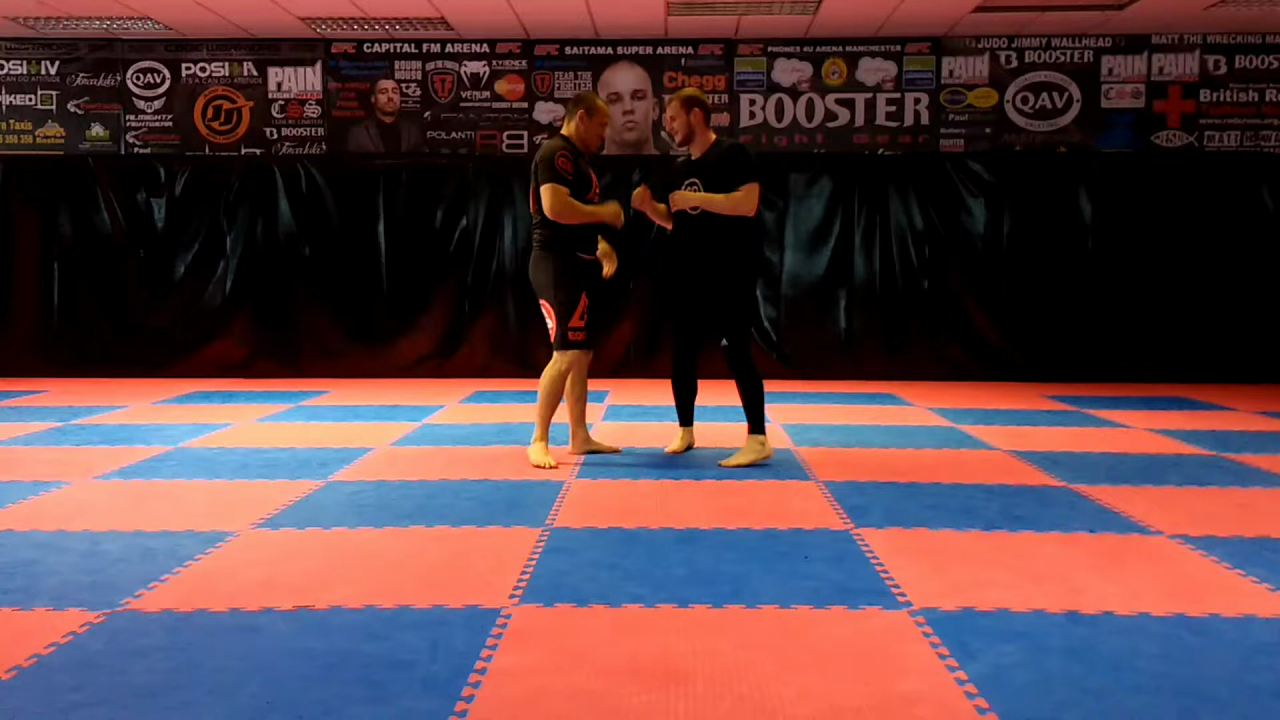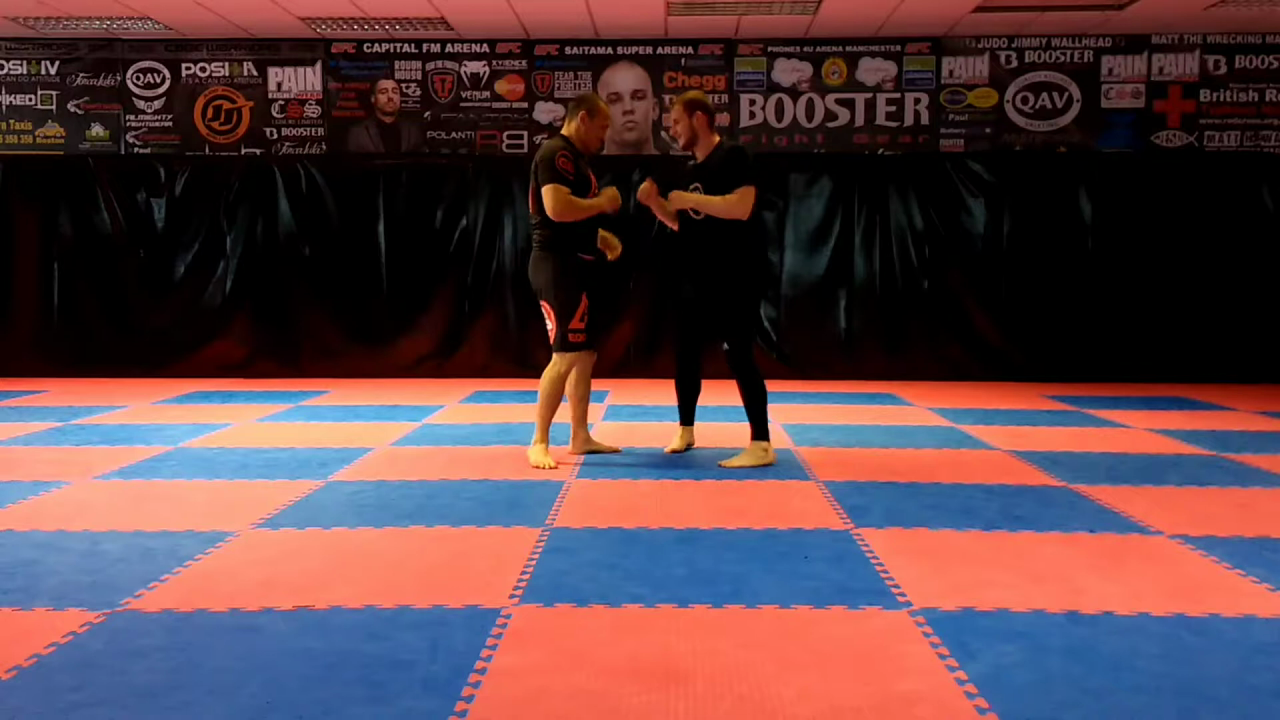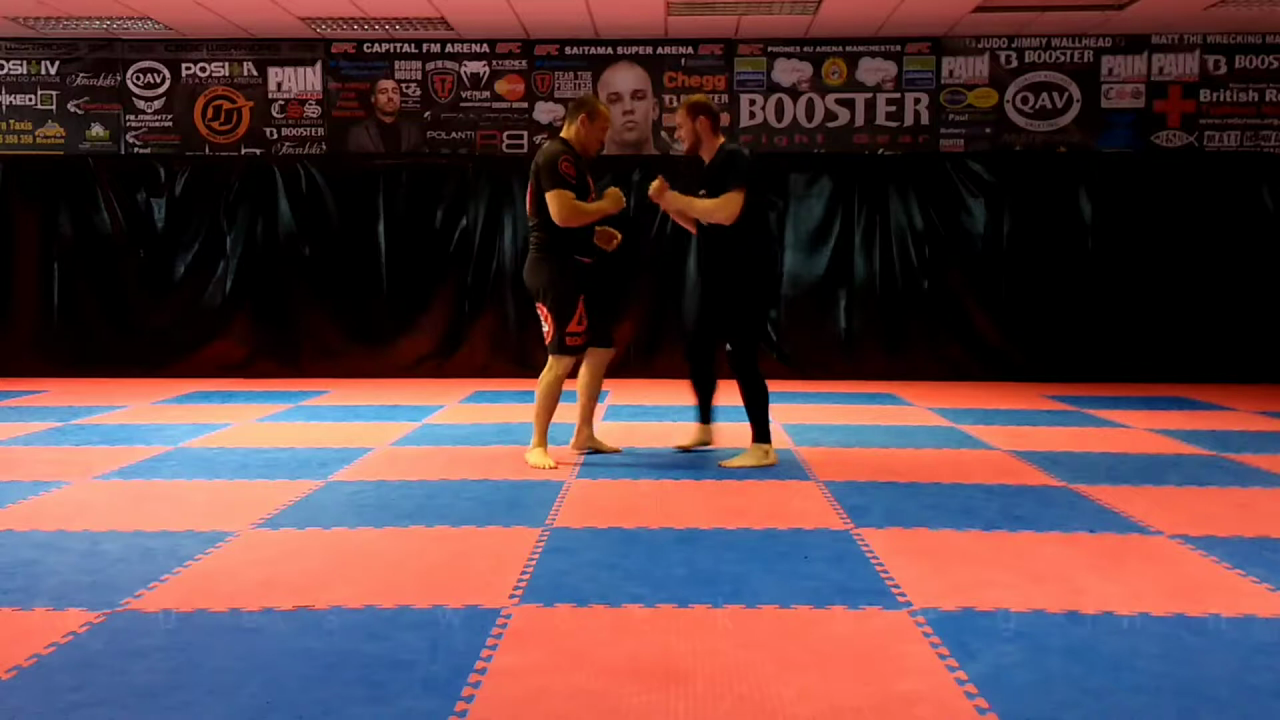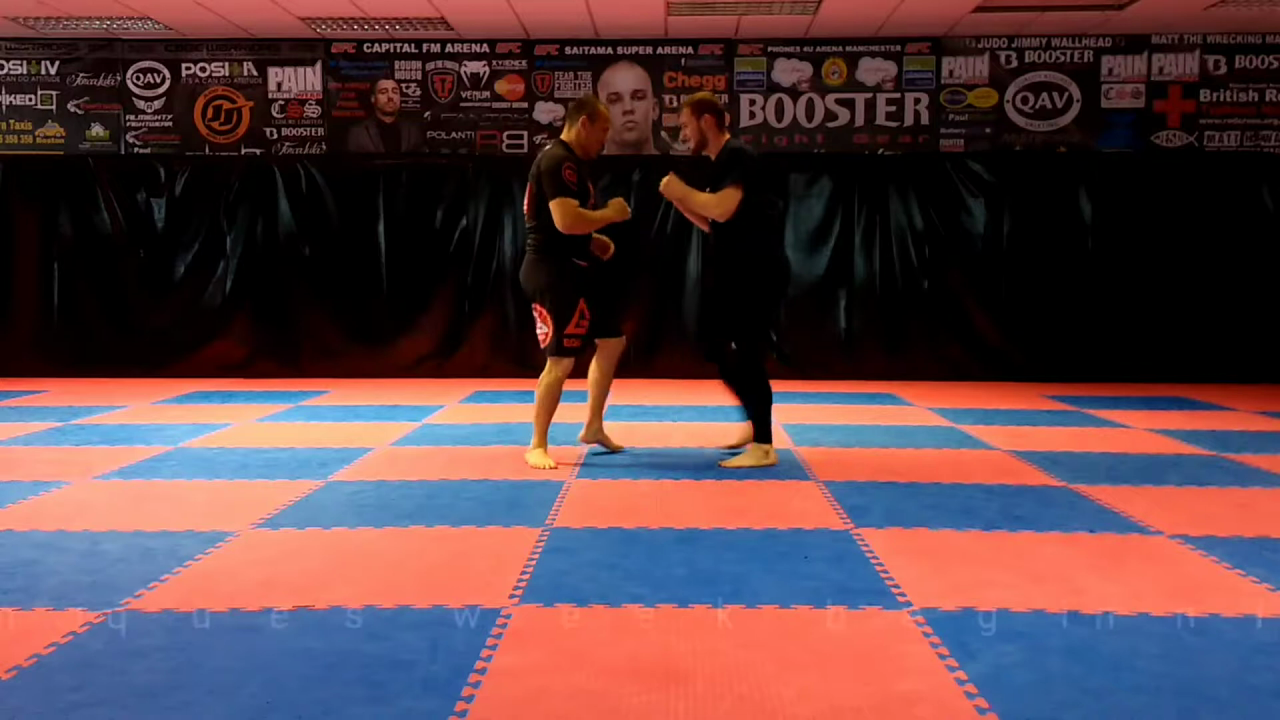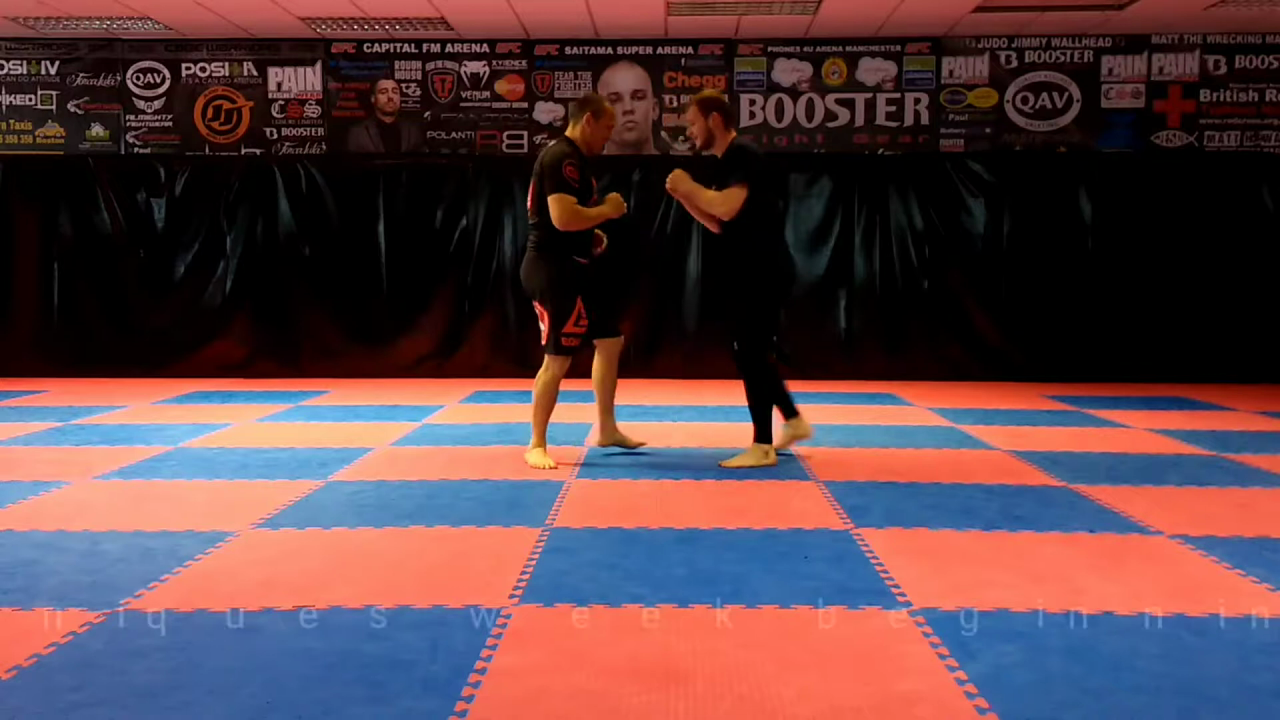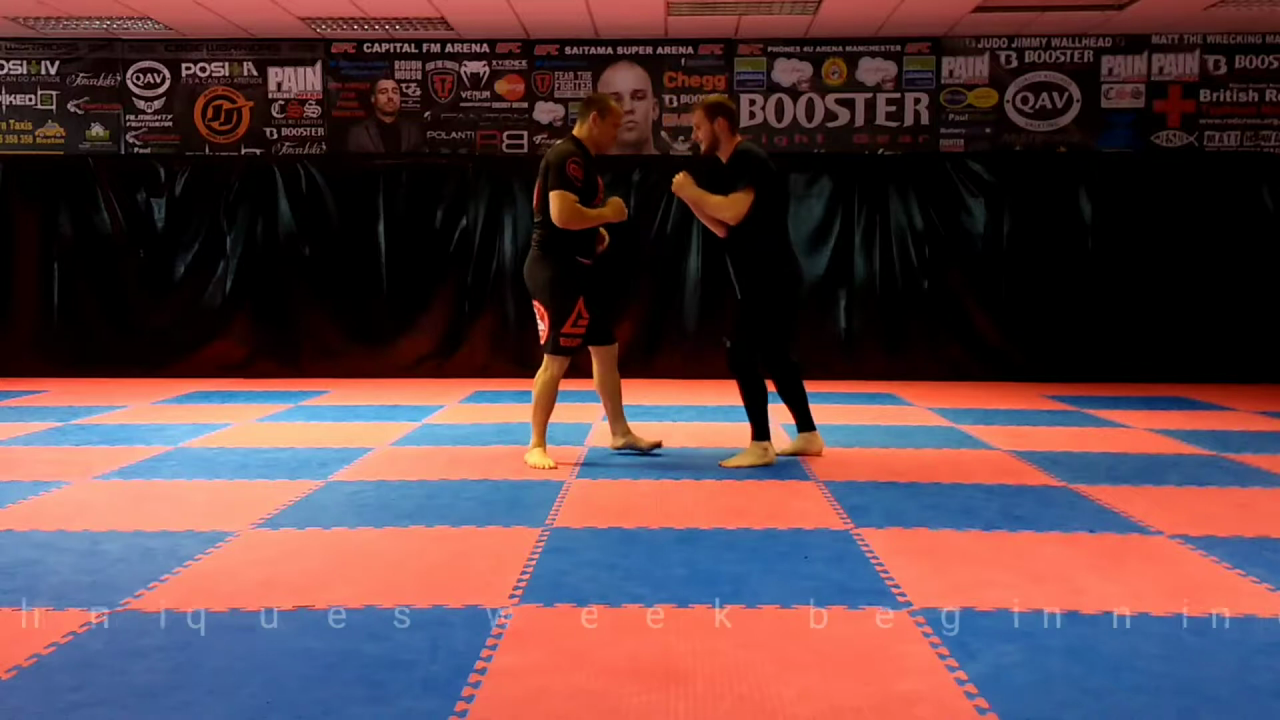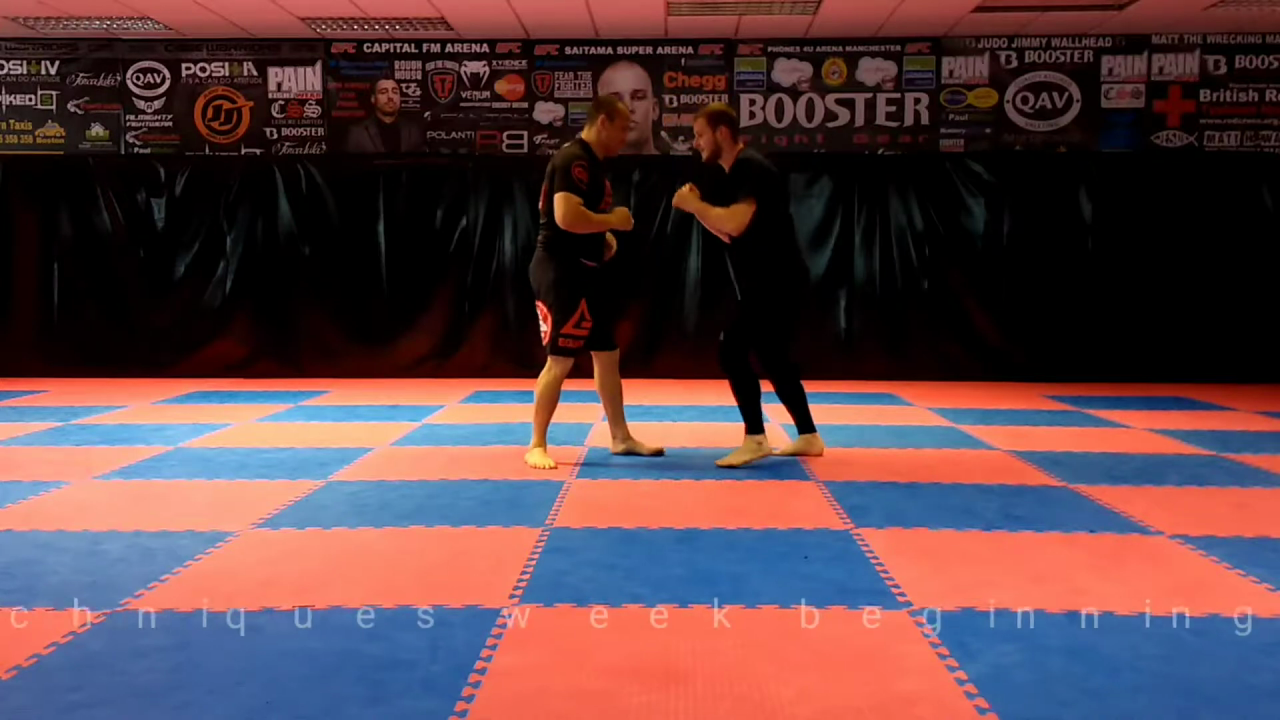
dt=0.1s
person 1, frame 1
left shoulder: (577, 157)
right shoulder: (557, 153)
right elbow: (555, 208)
left wrist: (601, 247)
right wrist: (603, 214)
left hip: (579, 266)
right hip: (559, 265)
left knee: (582, 354)
right knee: (567, 354)
left ankle: (580, 437)
right ankle: (539, 441)
person 1, frame 2
left shoulder: (576, 158)
right shoulder: (557, 153)
right elbow: (557, 209)
left wrist: (601, 236)
right wrist: (603, 202)
left hip: (579, 265)
right hip: (559, 266)
left knee: (586, 354)
right knee: (566, 355)
left ankle: (580, 437)
right ankle: (539, 442)
person 1, frame 3
left shoulder: (570, 159)
right shoulder: (557, 157)
right elbow: (562, 214)
left wrist: (597, 232)
right wrist: (606, 204)
left hip: (574, 269)
right hip: (555, 269)
left knee: (601, 348)
right knee: (562, 359)
left ankle: (584, 434)
right ankle: (537, 446)
person 1, frame 4
left shoulder: (568, 161)
right shoulder: (559, 161)
right elbow: (566, 222)
left wrist: (592, 240)
right wrist: (610, 214)
left hip: (569, 270)
right hip: (551, 271)
left knee: (612, 341)
right knee: (562, 361)
left ankle: (593, 427)
right ankle: (537, 446)
person 1, frame 5
left shoulder: (574, 158)
right shoulder: (562, 158)
right elbow: (562, 217)
left wrist: (591, 232)
right wrist: (607, 210)
left hip: (572, 267)
right hip: (552, 269)
left knee: (610, 341)
right knee: (558, 359)
left ankle: (607, 429)
right ankle: (536, 445)
person 1, frame 6
left shoulder: (581, 158)
right shoulder: (567, 157)
right elbow: (562, 216)
left wrist: (595, 230)
right wrist: (607, 213)
left hip: (576, 268)
right hip: (554, 268)
left knee: (606, 350)
right knee: (556, 359)
left ankle: (620, 433)
right ankle: (536, 446)
person 1, frame 7
left shoulder: (594, 162)
right shoulder: (573, 160)
right elbow: (566, 217)
left wrist: (604, 233)
right wrist: (613, 221)
left hip: (585, 270)
right hip: (559, 270)
left knee: (607, 354)
right knee: (561, 360)
left ankle: (621, 437)
right ankle: (537, 445)
person 2, frame 1
left shoulder: (731, 154)
right shoulder: (682, 166)
left elbow: (748, 204)
left wrist: (695, 198)
right wrist: (648, 206)
left hip: (730, 275)
right hip: (691, 277)
left knee: (736, 352)
right knee: (683, 353)
left ankle: (758, 440)
right ankle: (685, 431)
person 2, frame 2
left shoulder: (732, 157)
right shoulder: (692, 169)
left elbow: (742, 207)
left wrist: (690, 199)
right wrist: (657, 203)
left hip: (734, 279)
right hip: (697, 280)
left knee: (739, 357)
right knee: (686, 354)
left ankle: (761, 445)
right ankle: (686, 429)
person 2, frame 3
left shoulder: (733, 160)
right shoulder: (711, 168)
left elbow: (727, 213)
left wrist: (679, 198)
right wrist: (669, 203)
left hip: (743, 278)
right hip: (720, 279)
left knee: (742, 357)
right knee: (696, 349)
left ankle: (762, 446)
right ankle: (704, 427)
person 2, frame 4
left shoulder: (737, 156)
right shoulder: (722, 163)
left elbow: (724, 209)
right elbow: (713, 224)
left wrist: (683, 190)
right wrist: (679, 198)
left hip: (756, 275)
right hip: (735, 276)
left knee: (747, 356)
right knee: (720, 348)
left ankle: (763, 446)
right ankle: (755, 423)
person 2, frame 5
left shoulder: (742, 154)
right shoulder: (730, 159)
left elbow: (727, 208)
right elbow: (718, 224)
left wrist: (688, 185)
right wrist: (683, 195)
left hip: (761, 274)
right hip: (755, 274)
left knee: (749, 355)
right knee: (752, 352)
left ankle: (763, 446)
right ankle: (793, 420)
person 2, frame 6
left shoulder: (748, 159)
right shoulder: (735, 164)
left elbow: (734, 213)
right elbow: (725, 228)
left wrist: (693, 190)
right wrist: (691, 199)
left hip: (769, 277)
right hip: (763, 277)
left knee: (740, 353)
right knee: (774, 356)
left ankle: (761, 444)
right ankle: (808, 436)
person 2, frame 7
left shoulder: (751, 168)
right shoulder: (738, 172)
left elbow: (735, 224)
right elbow: (728, 232)
left wrist: (695, 205)
right wrist: (696, 207)
left hip: (775, 283)
right hip: (771, 283)
left knee: (731, 348)
right knee: (774, 358)
left ankle: (754, 439)
right ankle: (808, 436)
